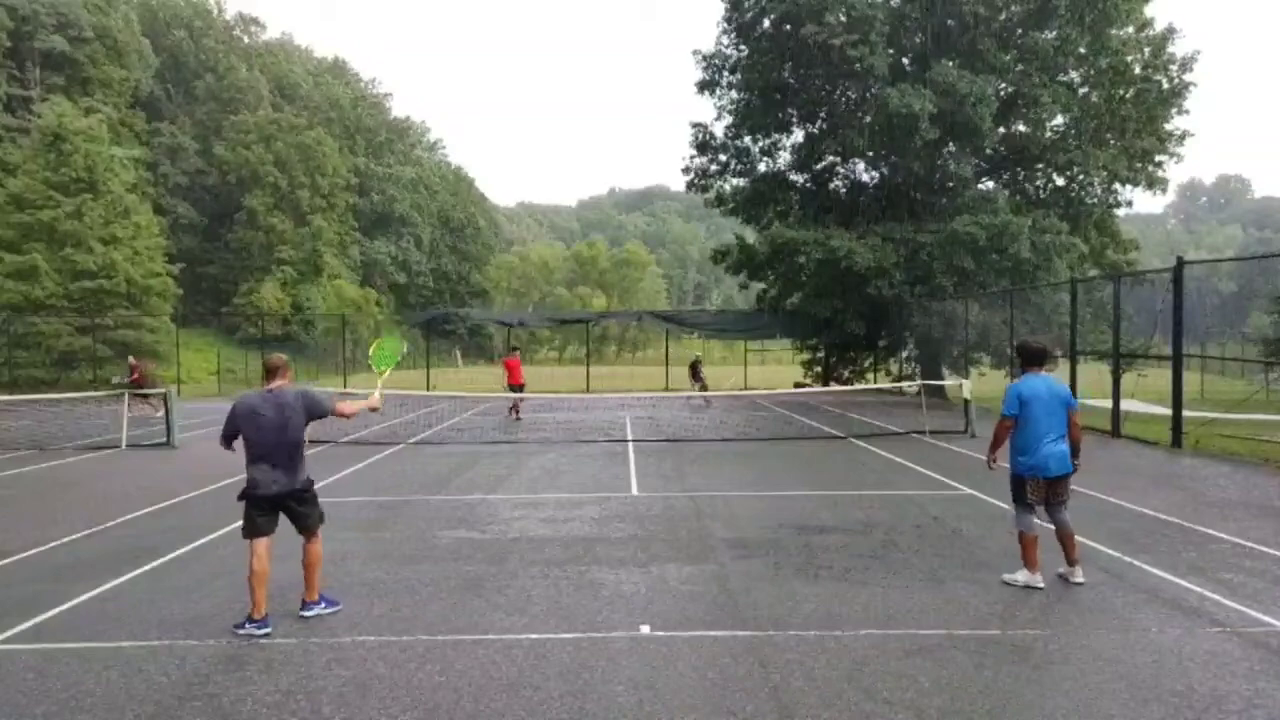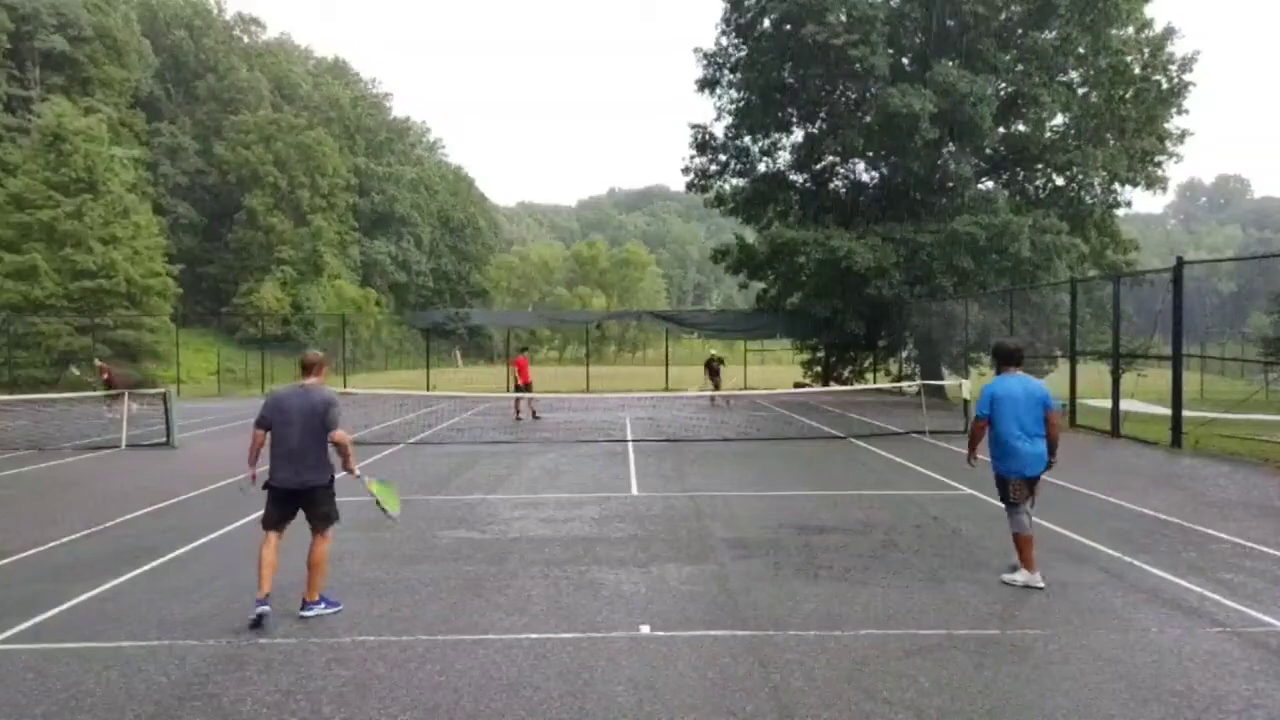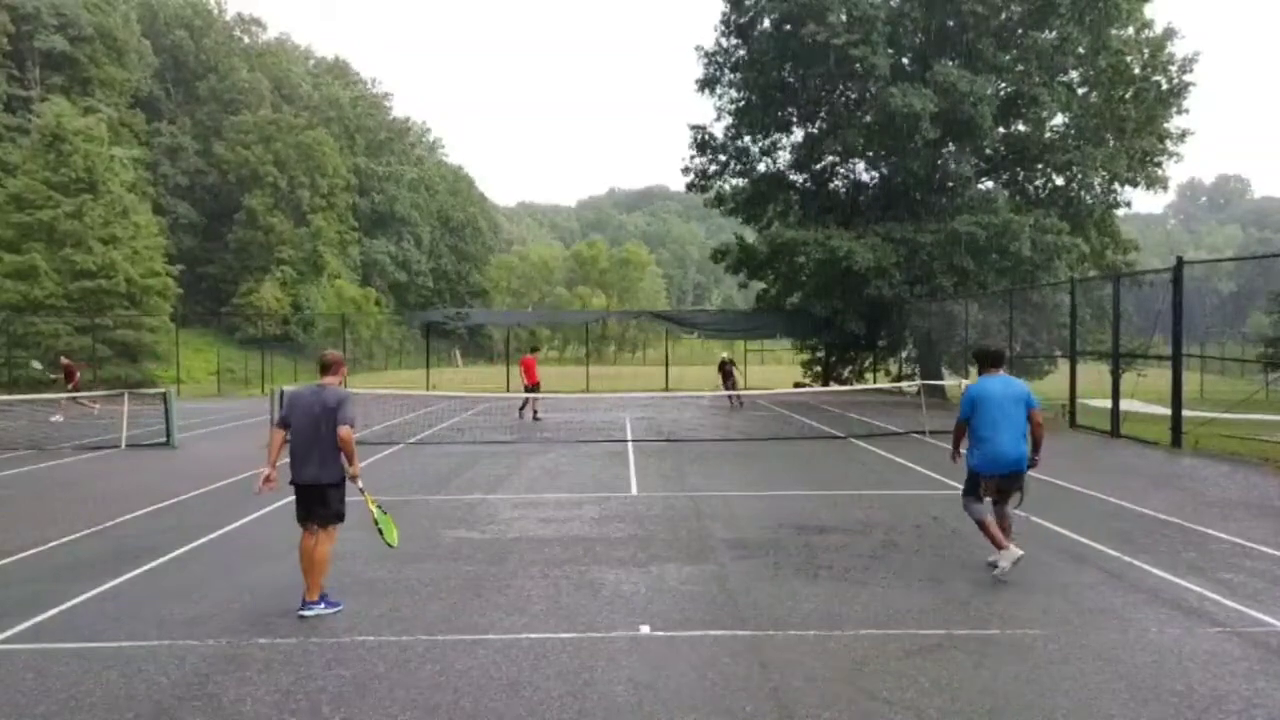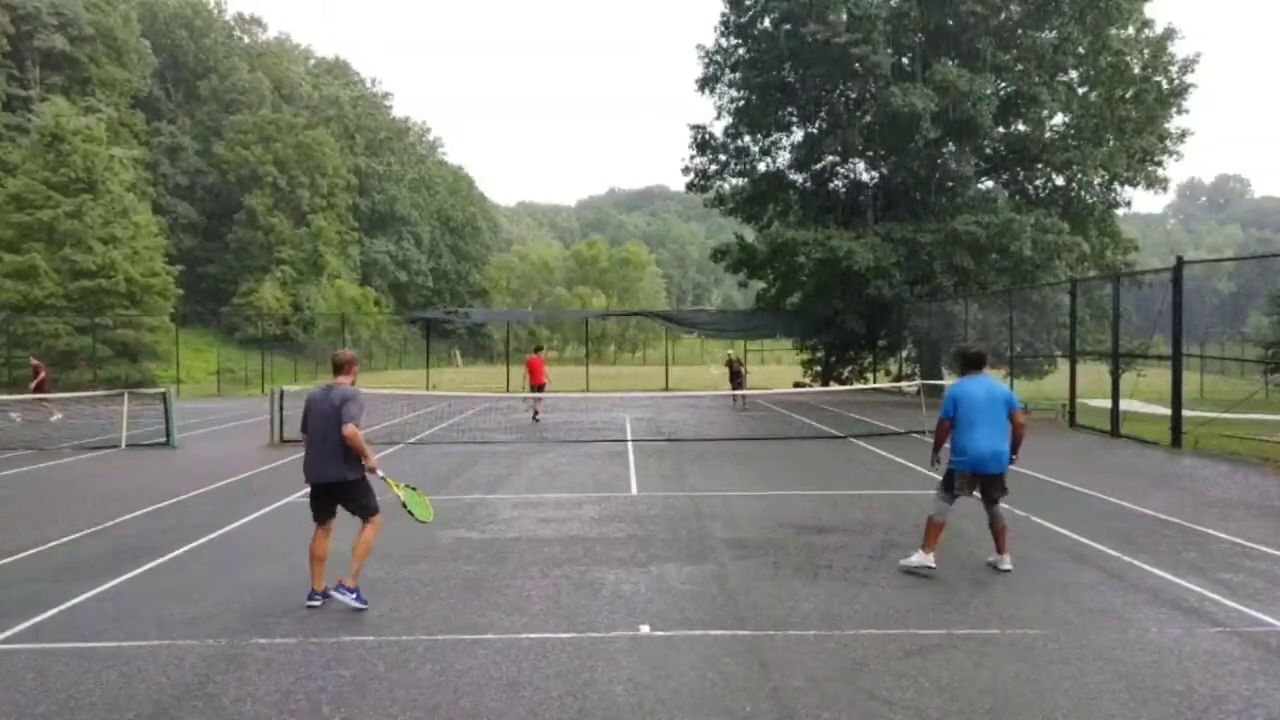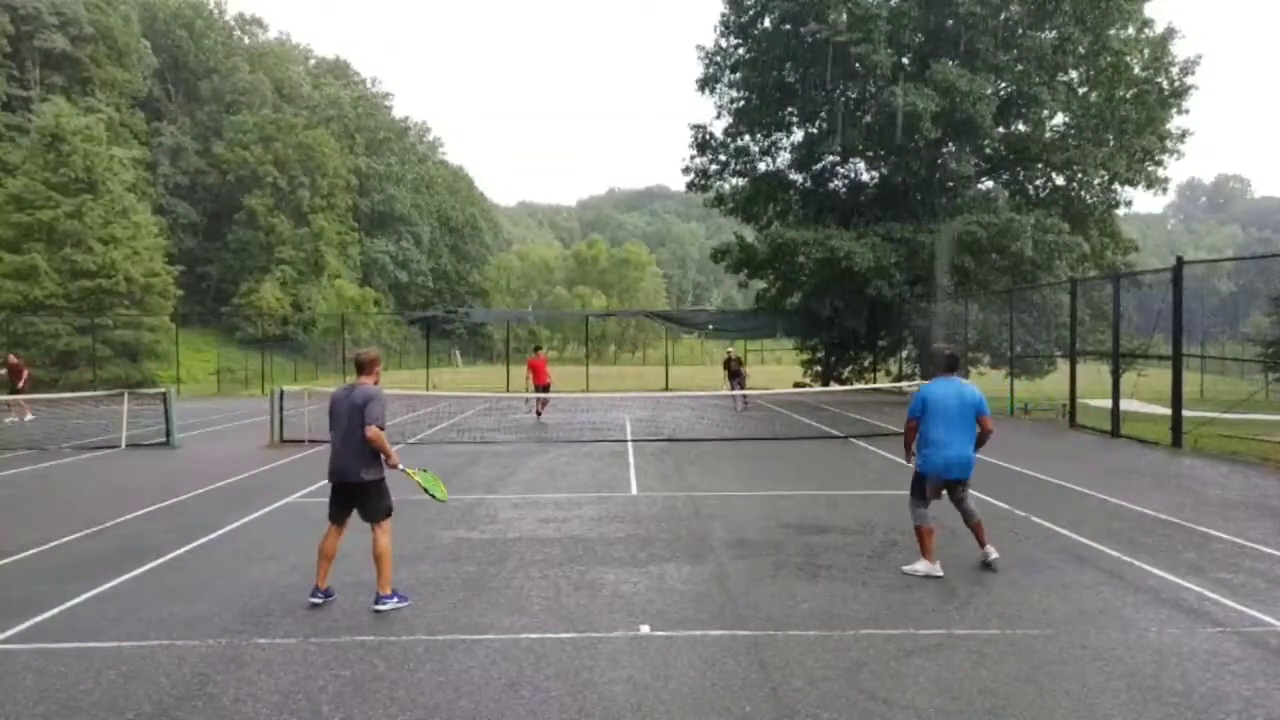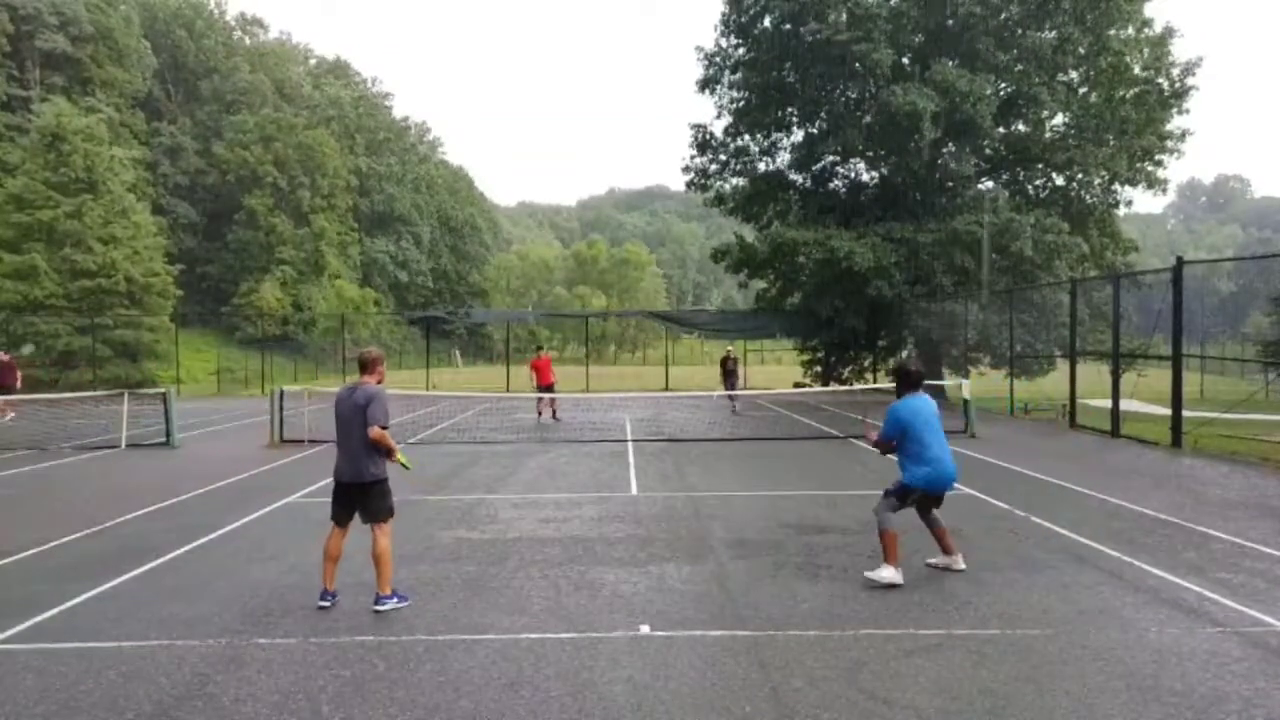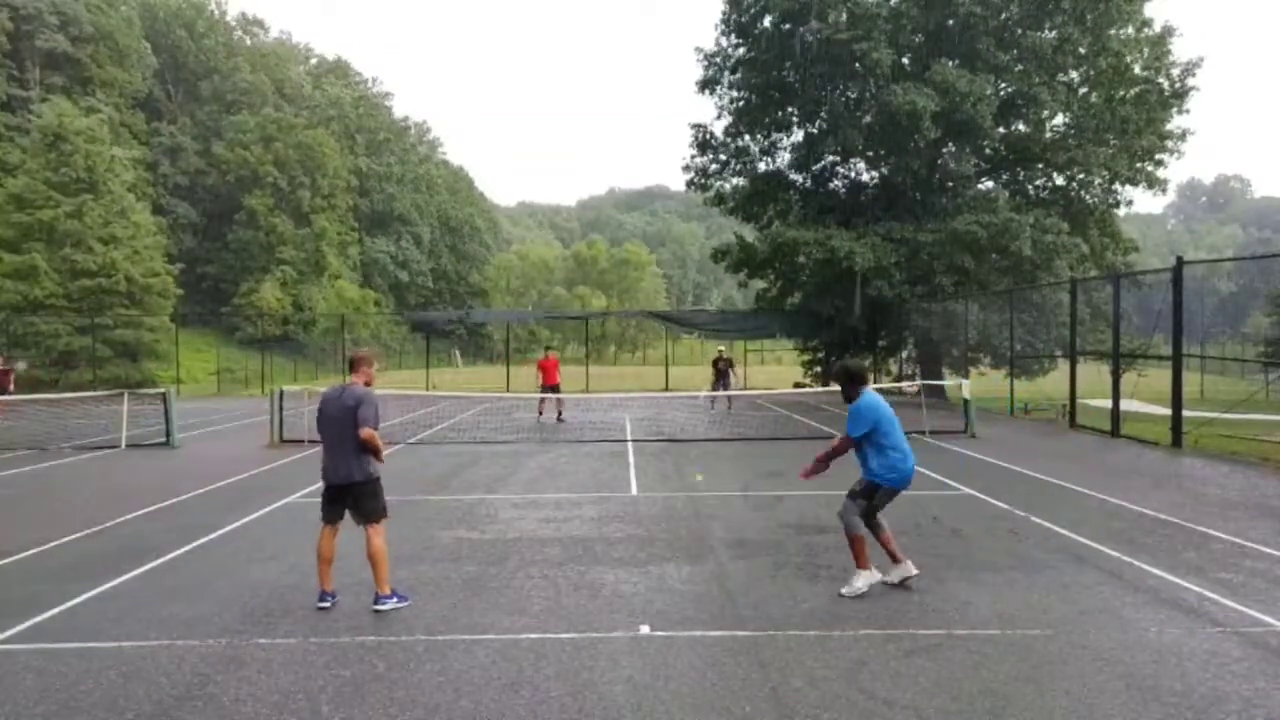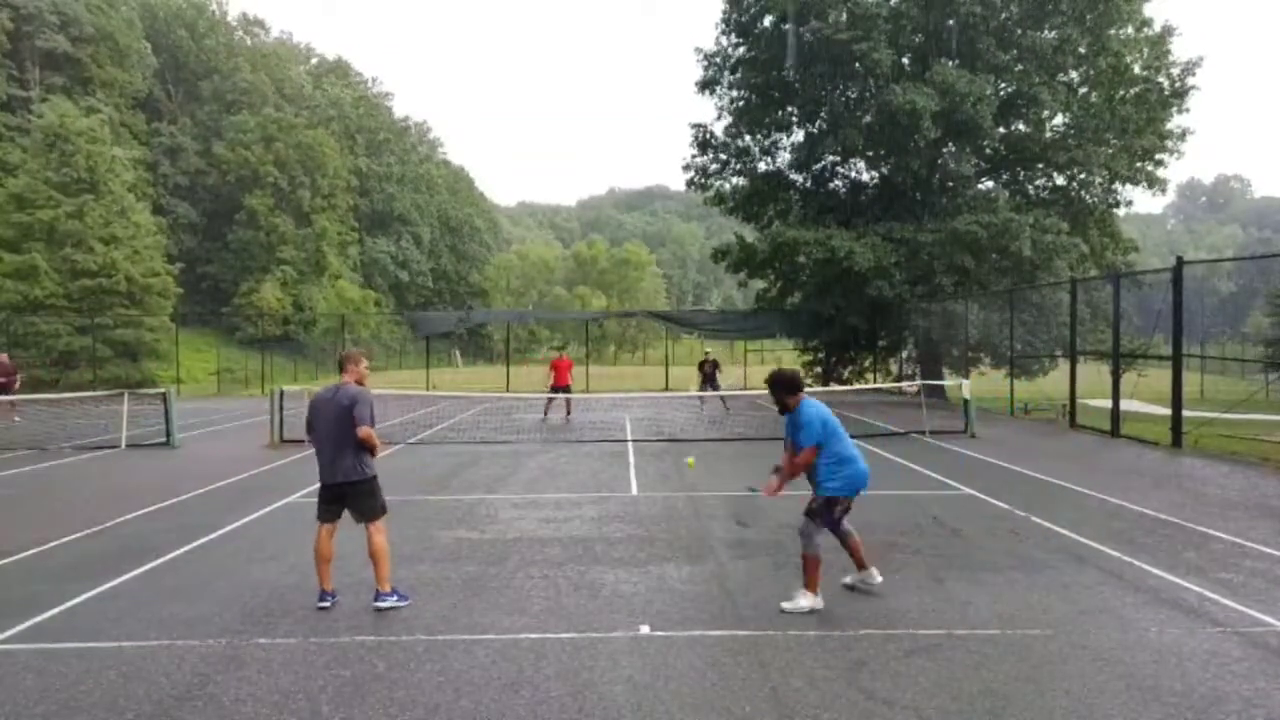
dt=0.3s
person 1, frame 1
left shoulder: (243, 404)
right shoulder: (300, 397)
left elbow: (226, 442)
right elbow: (342, 410)
left wrist: (250, 440)
right wrist: (370, 403)
left hip: (260, 487)
right hip: (295, 484)
left knee: (259, 548)
right knee: (312, 537)
left ankle: (258, 617)
right ankle: (311, 600)
person 1, frame 2
left shoulder: (276, 397)
right shoulder: (326, 397)
left elbow: (259, 433)
right elbow: (337, 436)
left wrist: (252, 465)
right wrist: (349, 459)
left hip: (281, 479)
right hip: (316, 479)
left knee: (271, 537)
right knee: (321, 535)
left ankle: (263, 598)
right ankle: (312, 601)
person 1, frame 3
left shoulder: (295, 395)
right shoulder: (340, 396)
left elbow: (278, 432)
right elbow: (343, 433)
left wrist: (270, 467)
right wrist: (353, 462)
left hip: (301, 475)
right hip: (329, 475)
left knee: (309, 530)
right knee: (326, 533)
left ankle: (312, 592)
right ankle: (313, 600)
person 1, frame 4
left shoulder: (313, 396)
right shoulder: (350, 395)
left elbow: (305, 436)
right elbow: (349, 431)
right wrist: (368, 456)
left hip: (318, 474)
right hip: (347, 474)
left knee: (322, 528)
right knee: (372, 521)
left ankle: (317, 591)
right ankle: (348, 584)
person 1, frame 5
left shoulder: (337, 395)
right shoulder: (373, 394)
right elbow: (372, 432)
right wrist: (390, 455)
left hip: (340, 472)
right hip: (367, 474)
left knee: (335, 527)
right knee: (382, 529)
left ankle: (319, 588)
right ankle: (385, 594)
person 1, frame 6
left shoulder: (342, 395)
right shoulder: (375, 394)
right elbow: (375, 432)
right wrist: (392, 448)
left hip: (343, 473)
right hip: (370, 474)
left knee: (338, 529)
right knee: (381, 530)
left ankle: (327, 591)
right ankle: (384, 595)
person 1, frame 7
left shoulder: (327, 396)
right shoulder: (365, 395)
left elbow: (322, 432)
right elbow: (366, 433)
right wrist: (379, 448)
left hip: (332, 474)
right hip: (361, 475)
left knee: (329, 530)
right knee: (375, 530)
left ankle: (326, 592)
right ankle: (384, 594)
person 1, frame 8
left shoulder: (318, 398)
right shoulder: (359, 394)
left elbow: (311, 435)
right elbow: (363, 432)
right wrist: (375, 446)
left hip: (329, 474)
right hip: (358, 473)
left knee: (326, 529)
right knee: (376, 527)
left ankle: (325, 592)
right ankle: (384, 592)
person 2, frame 1
left shoulder: (1018, 388)
right shoulder: (1062, 388)
left elbow: (1006, 425)
right elbow: (1075, 425)
left wrist: (992, 451)
right wrist: (1075, 457)
left hip: (1030, 464)
right hip: (1059, 461)
left knee: (1025, 513)
right knee: (1059, 513)
left ankle: (1032, 573)
right ankle: (1074, 569)
person 2, frame 2
left shoulder: (993, 388)
right shoulder: (1039, 387)
left elbow: (980, 425)
right elbow: (1053, 424)
left wrist: (972, 449)
right wrist: (1051, 454)
left hip: (1010, 461)
right hip: (1036, 458)
left knee: (1016, 512)
right knee: (1023, 507)
left ankle: (1030, 572)
right ankle: (1026, 562)
person 2, frame 3
left shoulder: (974, 390)
right shoulder: (1021, 387)
left elbow: (962, 425)
right elbow: (1037, 423)
left wrist: (955, 448)
right wrist: (1035, 453)
left hip: (985, 459)
right hip: (1016, 459)
left knee: (972, 502)
right knee: (1002, 504)
left ankle: (1007, 548)
right ankle: (1004, 555)
person 2, frame 4
left shoulder: (956, 390)
right shoulder: (1003, 389)
left elbow: (943, 426)
right elbow: (1019, 423)
left wrist: (935, 452)
right wrist: (1013, 452)
left hip: (966, 459)
right hip: (996, 459)
left knee: (943, 500)
right knee: (993, 505)
left ankle: (927, 554)
right ankle: (1002, 557)
person 2, frame 5
left shoulder: (925, 391)
right shoulder: (974, 393)
left elbow: (911, 427)
right elbow: (987, 429)
left wrist: (908, 450)
right wrist: (970, 449)
left hip: (932, 462)
right hip: (962, 462)
left knee: (919, 506)
right knee: (962, 501)
left ankle: (929, 563)
right ankle: (986, 549)
person 2, frame 6
left shoulder: (898, 409)
right shoulder: (929, 402)
left elbow: (883, 445)
left wrist: (872, 439)
right wrist: (895, 445)
left hip: (924, 475)
right hip: (946, 472)
left knee: (883, 509)
right knee: (926, 510)
left ankle: (891, 569)
right ankle: (952, 557)
person 2, frame 7
left shoulder: (865, 406)
right shoulder: (869, 401)
left elbow: (845, 443)
right elbow: (847, 441)
left wrist: (817, 463)
right wrist: (825, 461)
left hip: (890, 471)
right hip: (893, 469)
left knee: (848, 512)
right knee: (868, 516)
left ankle: (865, 571)
right ankle: (901, 566)
person 2, frame 8
left shoulder: (809, 414)
right shoulder: (794, 414)
left elbow: (805, 459)
right elbow: (790, 452)
left wrist: (781, 481)
right wrist: (780, 472)
left hip: (842, 478)
right hip: (845, 475)
left knee: (808, 530)
right knee: (835, 522)
left ankle: (811, 594)
right ankle: (866, 572)
